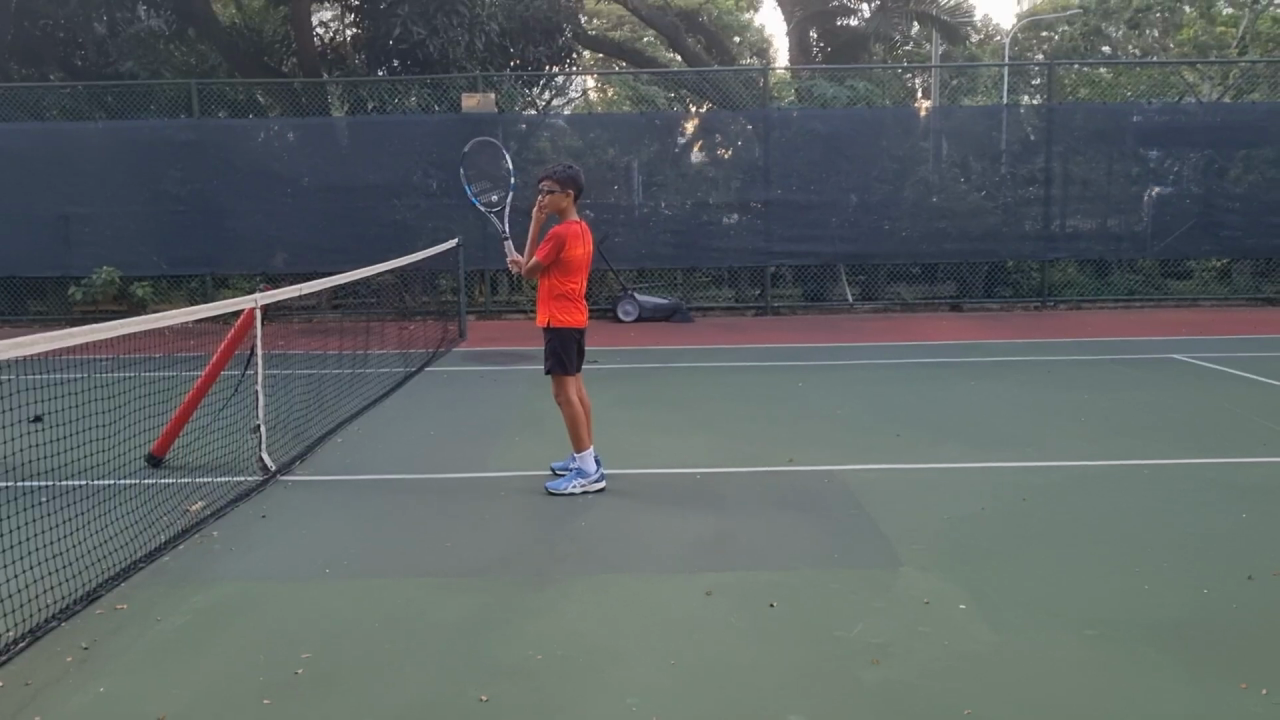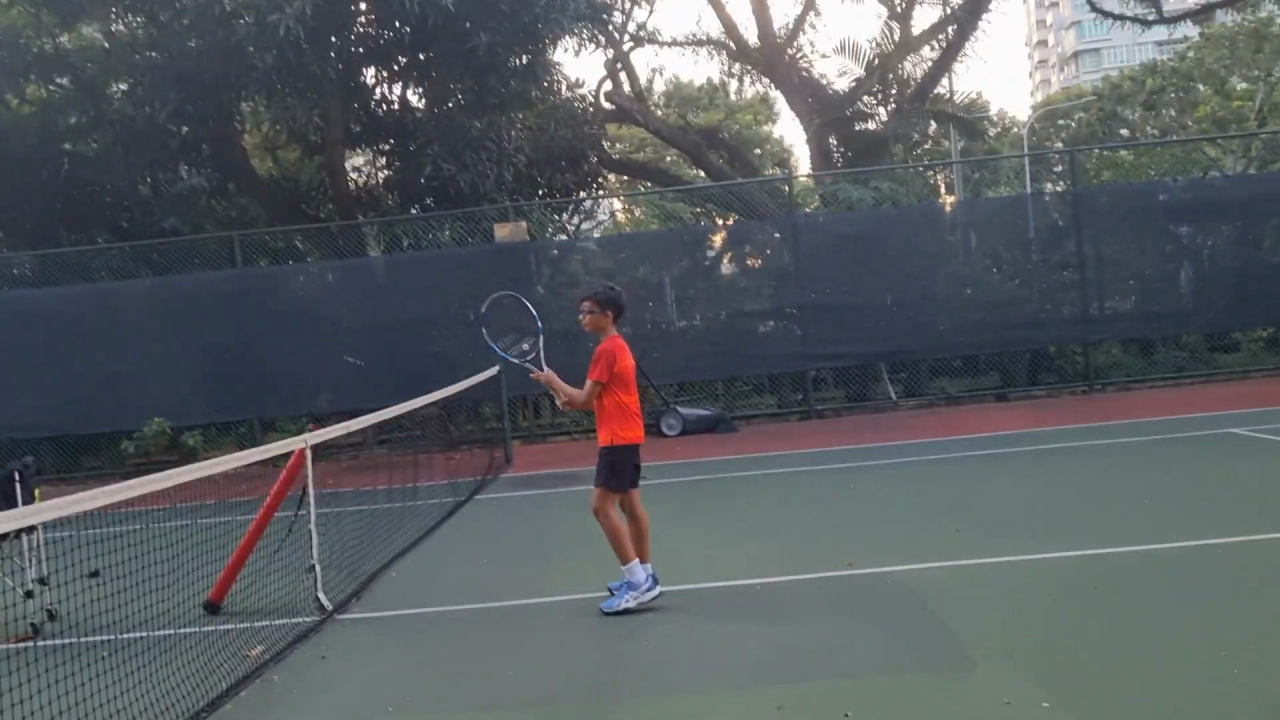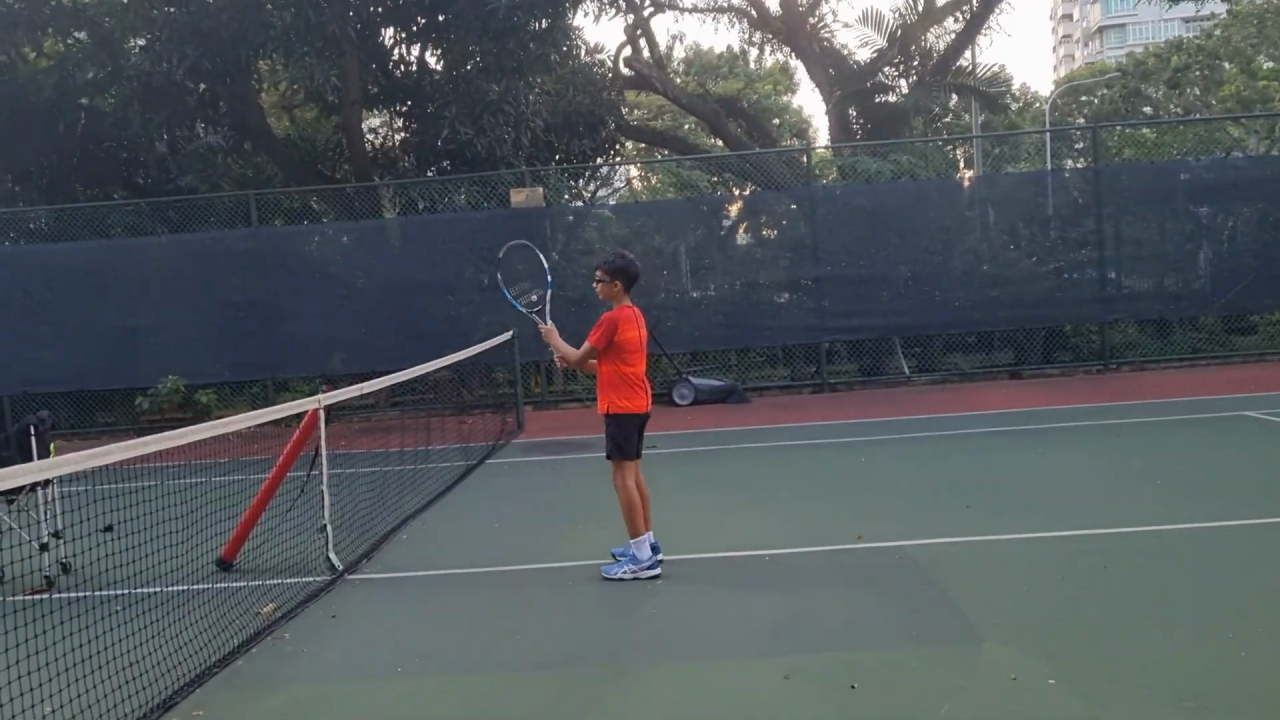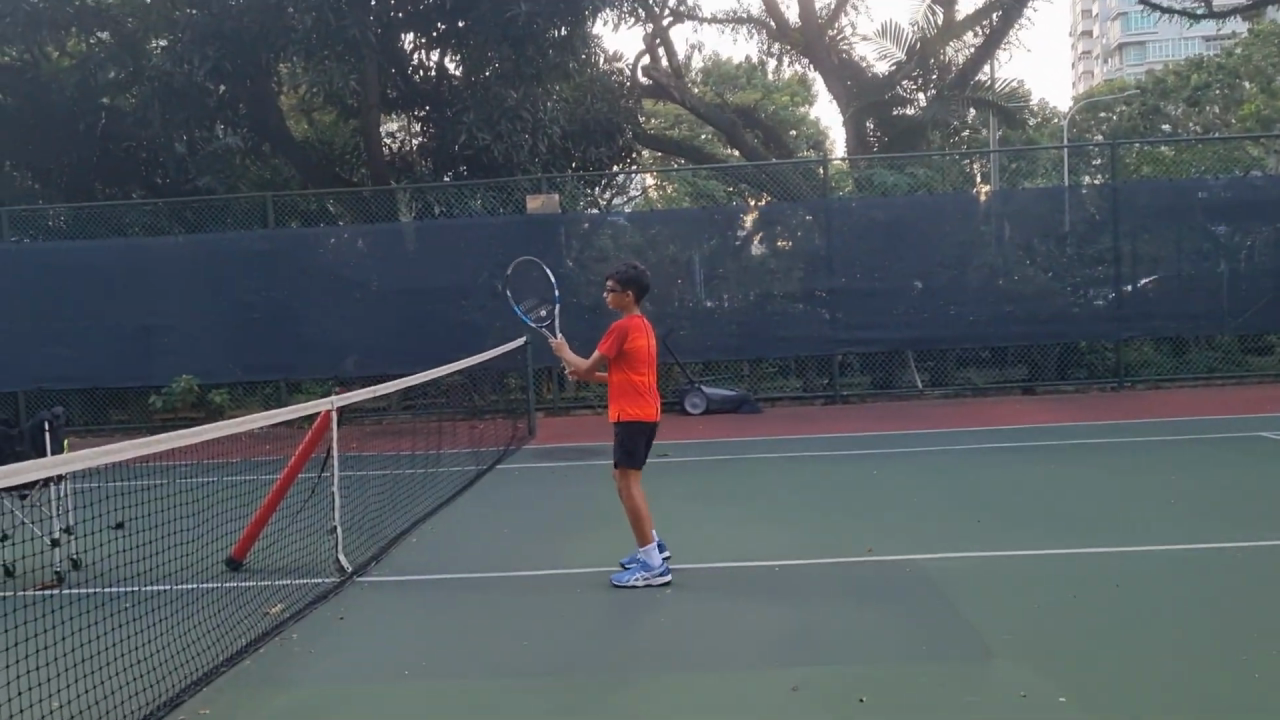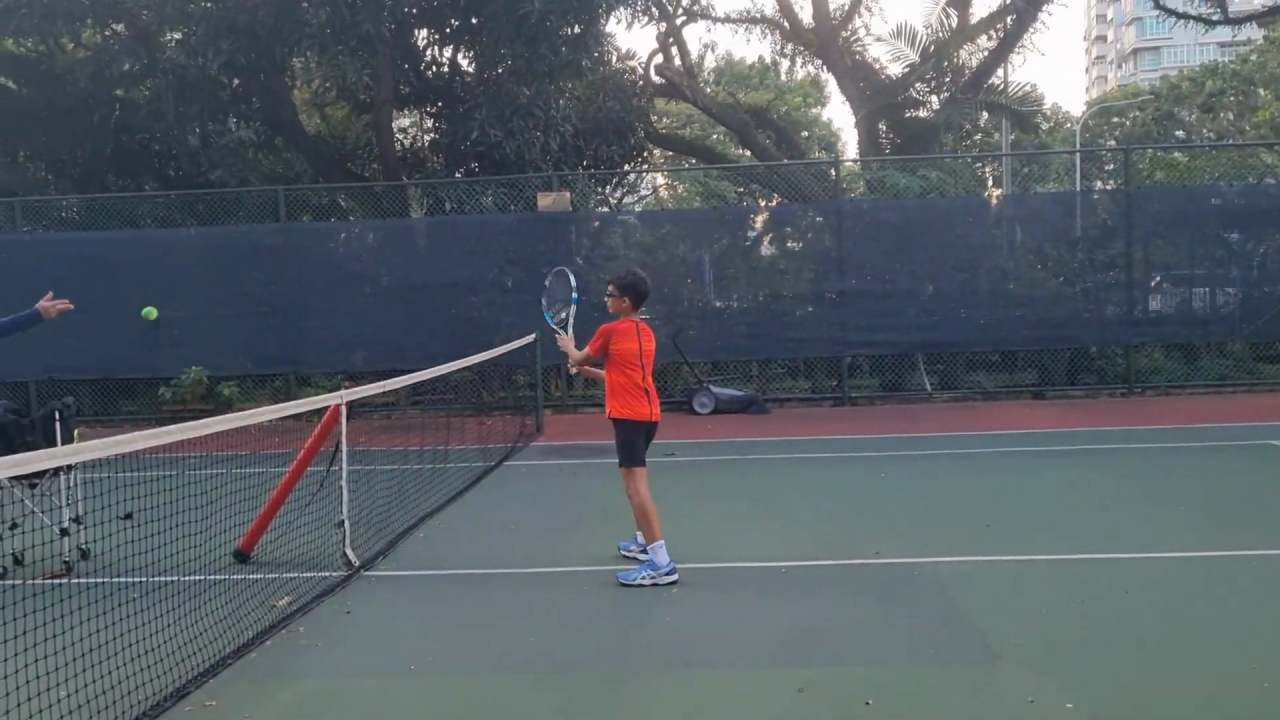
dt=0.5s
person 1, frame 1
left shoulder: (559, 234)
right shoulder: (581, 230)
left elbow: (528, 272)
left wrist: (535, 224)
right wrist: (525, 263)
left hip: (559, 321)
right hip: (574, 319)
left knee: (563, 393)
right knee: (575, 388)
left ankle: (588, 472)
right ankle: (586, 458)
person 1, frame 2
left shoulder: (605, 350)
right shoulder: (618, 347)
left elbow: (585, 399)
left wrist: (554, 382)
right wrist: (574, 401)
left hip: (618, 439)
right hip: (628, 436)
left knee: (603, 506)
right knee: (630, 504)
left ankle: (638, 584)
right ankle: (644, 574)
person 1, frame 3
left shoulder: (611, 320)
right shoulder: (635, 316)
left elbow: (578, 359)
left wrist: (554, 339)
right wrist: (574, 361)
left hip: (621, 407)
right hip: (638, 404)
left knee: (622, 478)
right knee: (633, 474)
left ankle: (642, 559)
right ankle: (647, 544)
person 1, frame 4
left shoulder: (621, 328)
right shoulder: (642, 326)
left elbow: (588, 367)
left wrist: (564, 352)
right wrist: (590, 375)
left hip: (631, 415)
right hip: (646, 413)
left knee: (626, 486)
right knee: (630, 481)
left ankle: (652, 566)
right ankle: (653, 545)
person 1, frame 5
left shoulder: (609, 331)
right shoulder: (646, 332)
left elbow: (579, 359)
left wrist: (568, 345)
right wrist: (595, 373)
left hip: (628, 415)
right hip: (648, 413)
left knee: (636, 485)
right knee: (633, 476)
left ankle: (660, 563)
right ankle: (645, 541)
